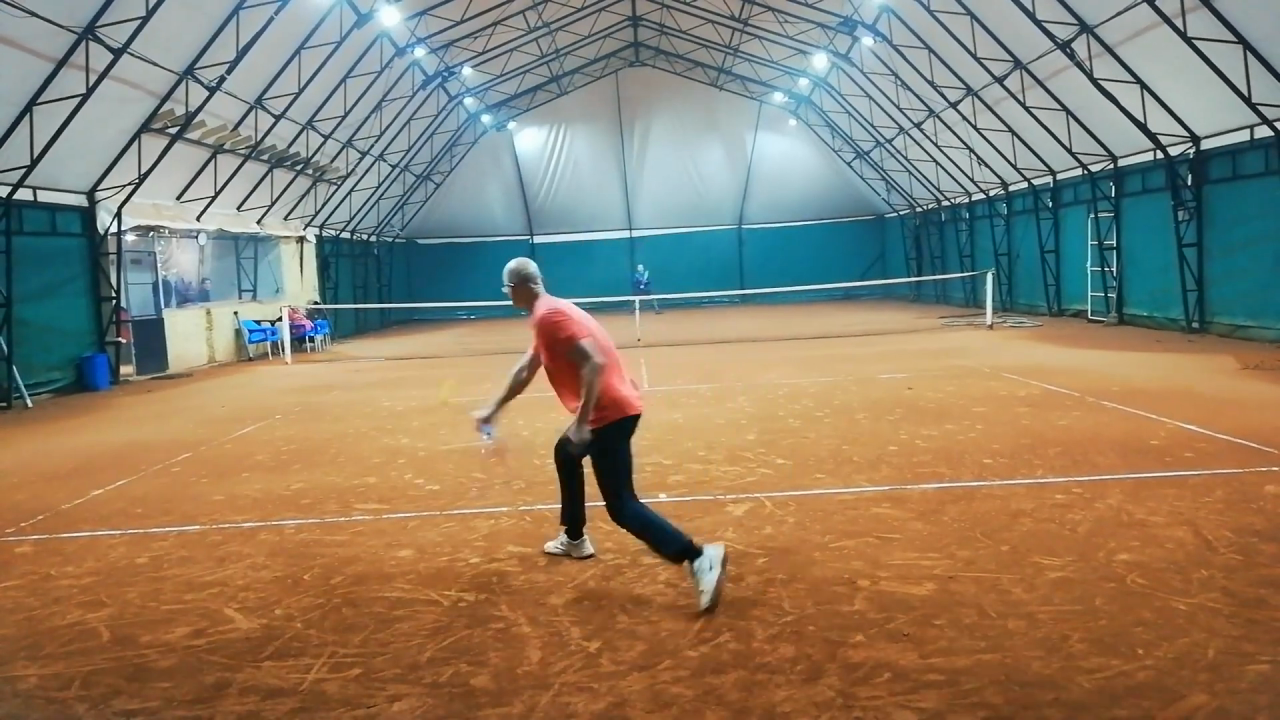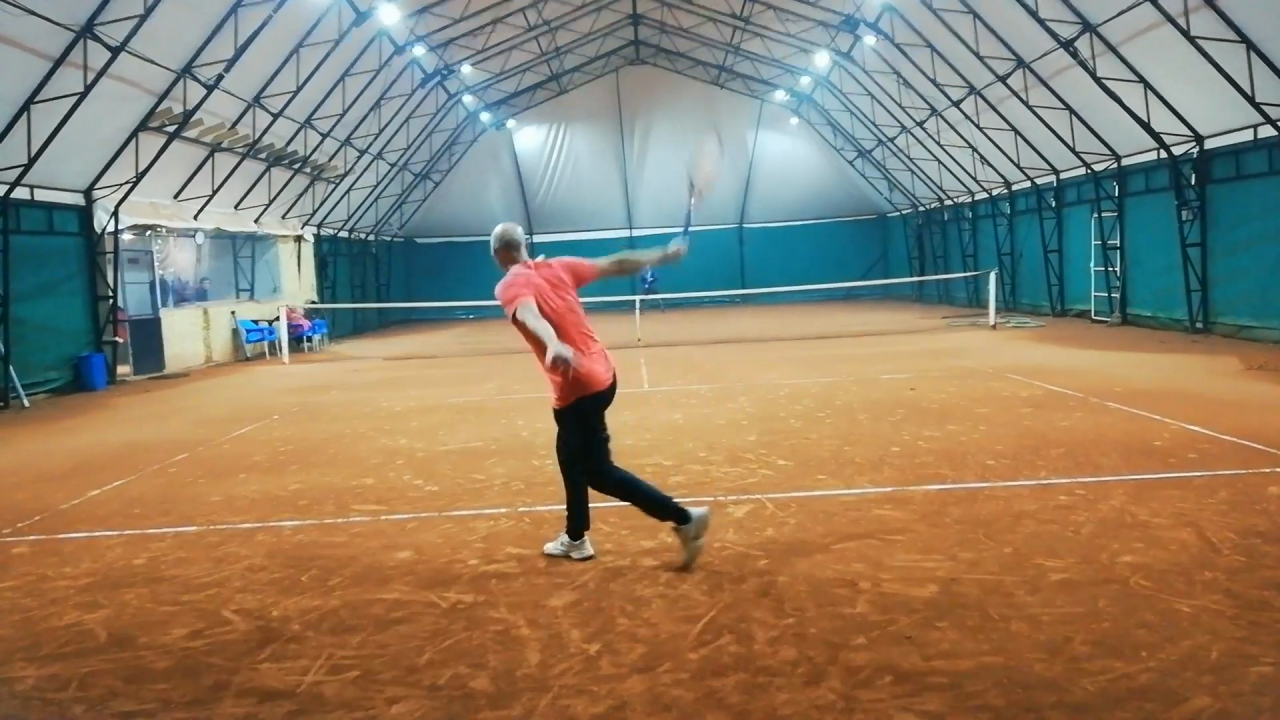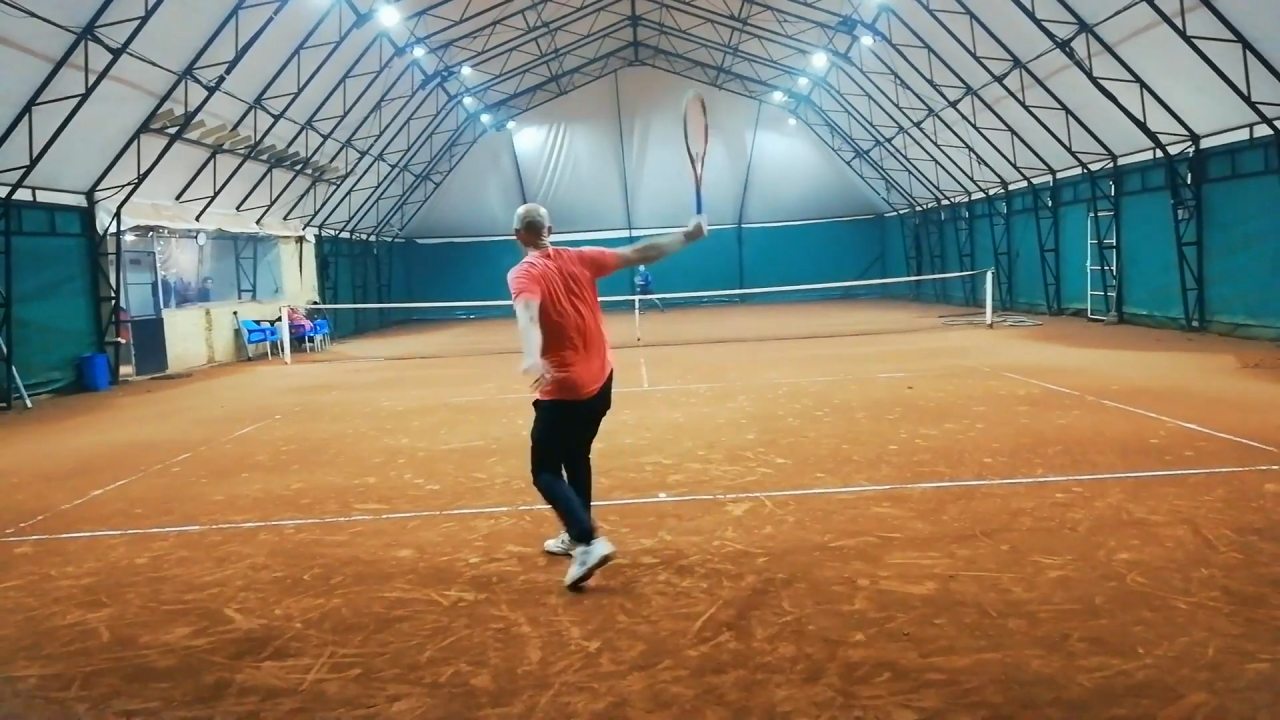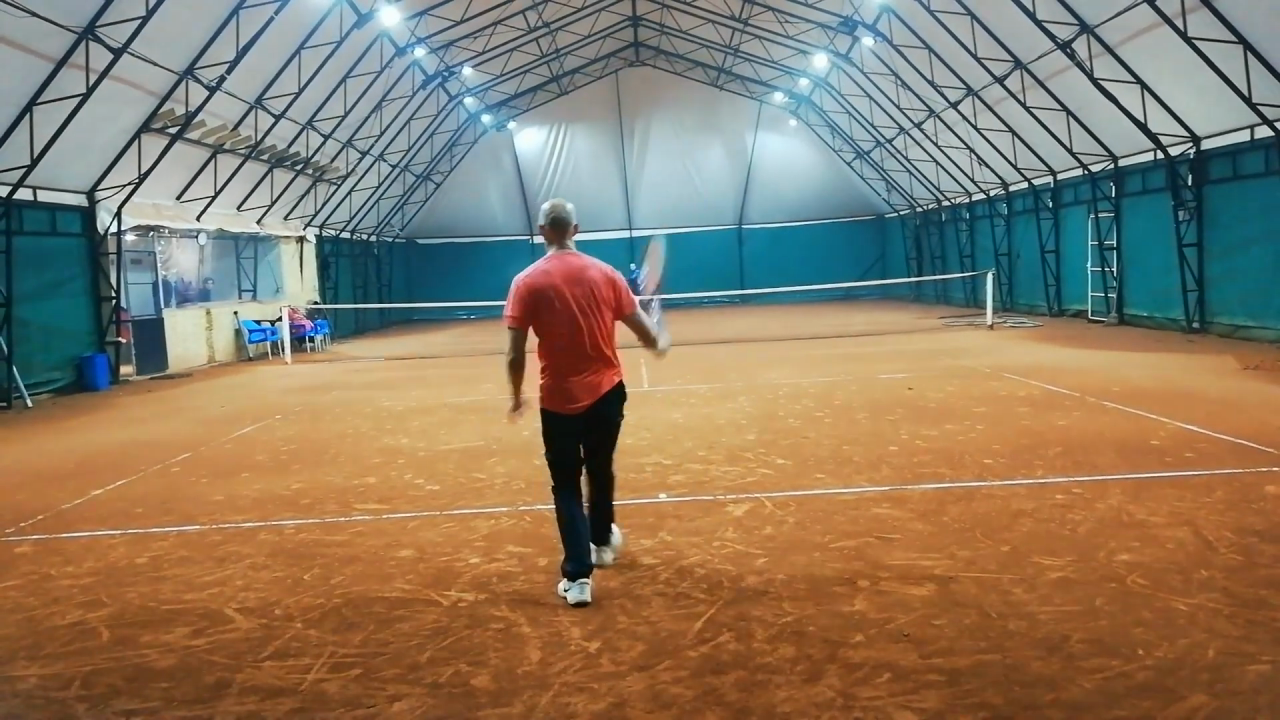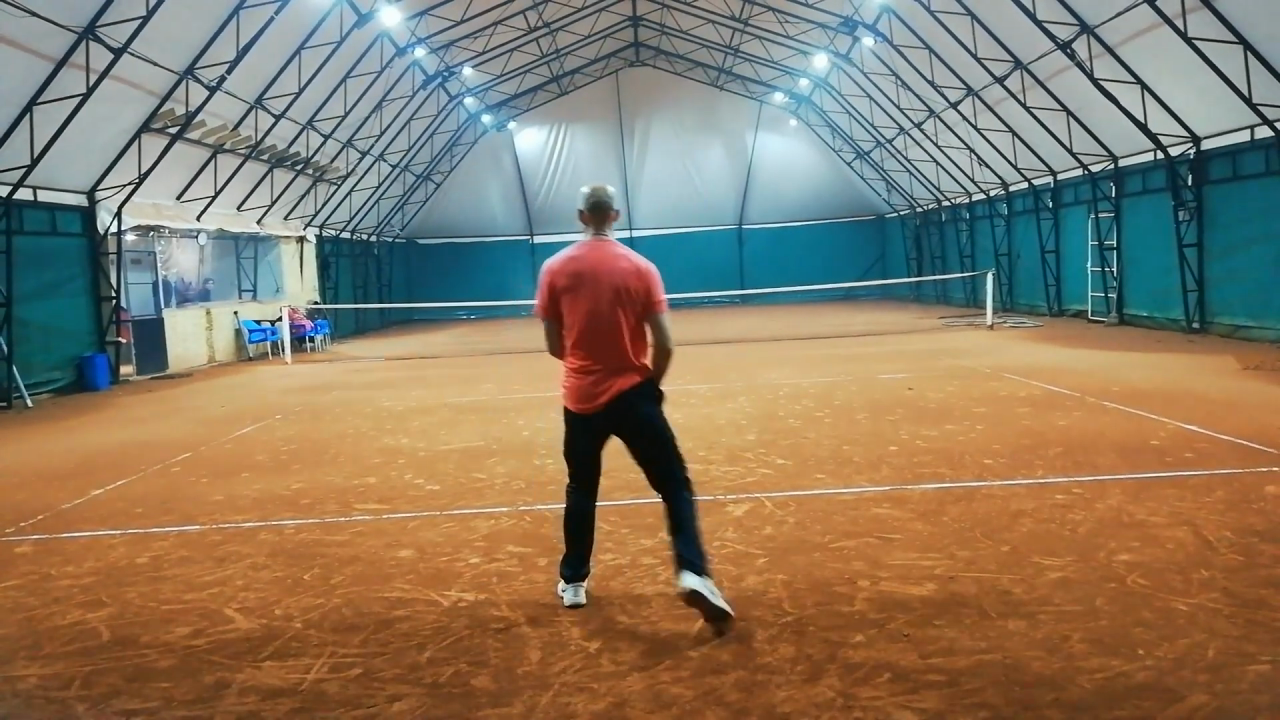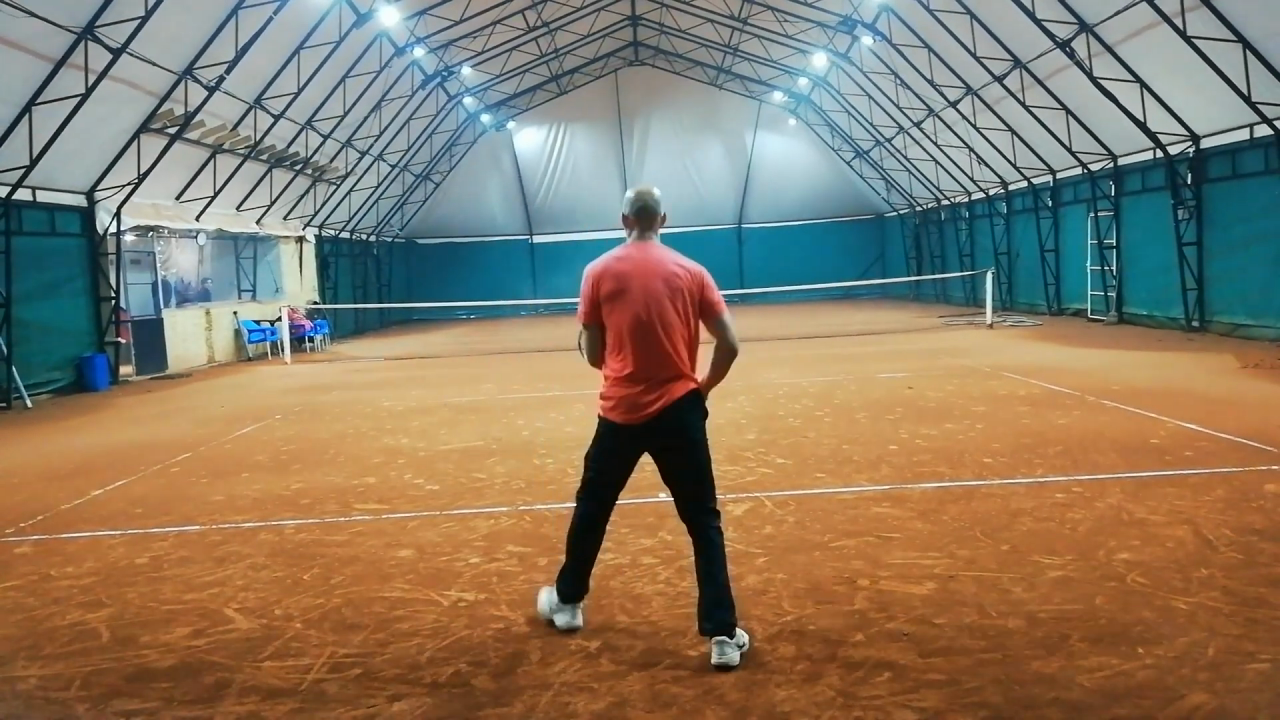
dt=0.3s
person 1, frame 1
left shoulder: (549, 317)
right shoulder: (547, 315)
left elbow: (594, 364)
right elbow: (527, 370)
left wrist: (582, 422)
right wrist: (494, 409)
left hip: (611, 412)
right hip: (604, 409)
left knee: (621, 506)
right knee: (565, 454)
left ankle: (698, 557)
right ankle: (574, 538)
person 1, frame 2
left shoulder: (508, 287)
right shoulder: (558, 268)
left elbow: (532, 317)
right elbow: (616, 265)
left wrist: (555, 347)
right wrist: (661, 256)
left hip: (578, 387)
right hip: (601, 375)
left knee: (599, 472)
right knee: (571, 456)
left ankle: (683, 518)
right ankle: (575, 538)
person 1, frame 3
left shoulder: (523, 273)
right shoulder: (580, 259)
left elbow: (527, 315)
right elbow: (641, 253)
left wrist: (532, 357)
right wrist: (687, 236)
left hip: (562, 389)
right hip: (599, 381)
left knee: (546, 473)
right knee: (576, 458)
left ankle: (588, 542)
right ankle: (578, 536)
person 1, frame 4
left shoulder: (527, 282)
right shoulder: (605, 274)
left elbow: (516, 354)
right elbow: (645, 333)
left wrist: (516, 396)
right wrist: (660, 343)
left hip: (558, 401)
right hip: (606, 393)
left knee: (567, 487)
right knee: (600, 469)
left ankle: (577, 578)
right ankle: (601, 541)
person 1, frame 5
left shoulder: (555, 268)
right shoulder: (641, 268)
left elbow: (554, 344)
right elbow: (663, 344)
right wrist: (651, 382)
left hip: (581, 400)
right hip: (633, 393)
left knee: (581, 491)
right knee: (675, 485)
left ankle: (573, 581)
right ankle: (693, 574)
person 1, frame 6
left shoulder: (599, 272)
right shoulder: (691, 271)
left elbow: (593, 355)
right elbow: (728, 346)
right wrist: (703, 386)
left hip: (621, 413)
right hip: (678, 410)
left knee: (592, 506)
right knee: (703, 520)
left ankle: (567, 600)
right ankle: (722, 635)
